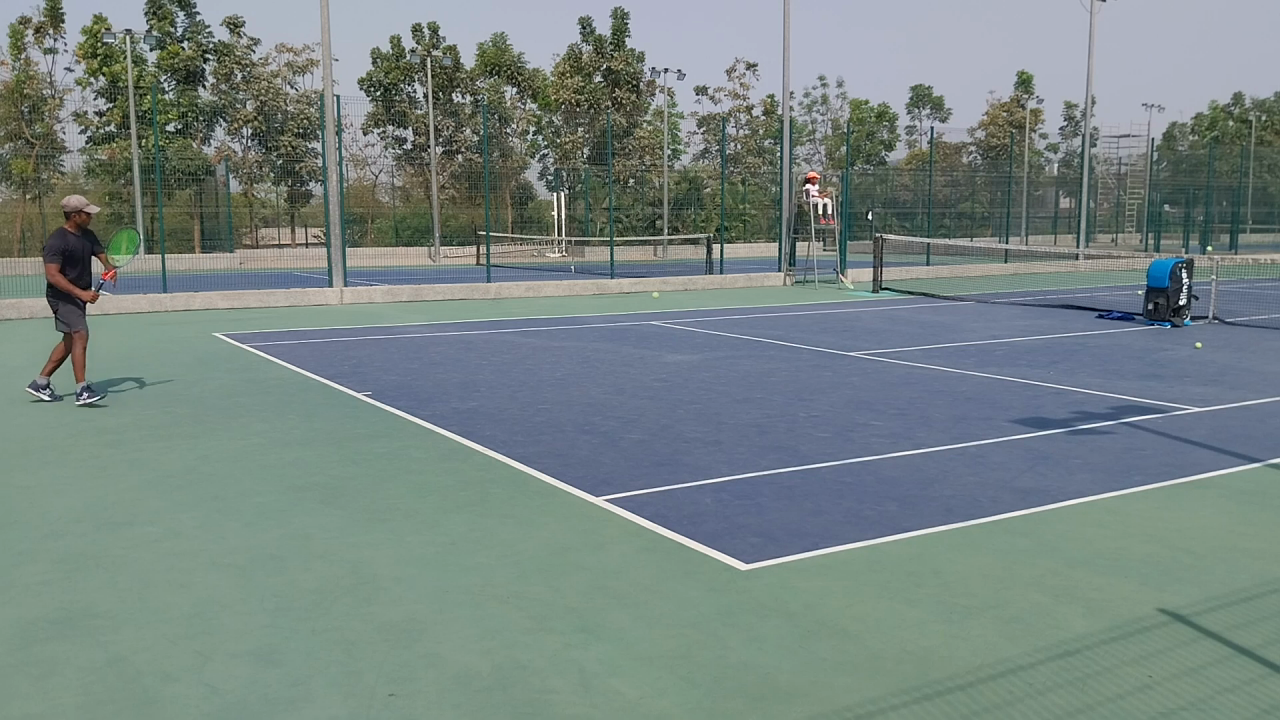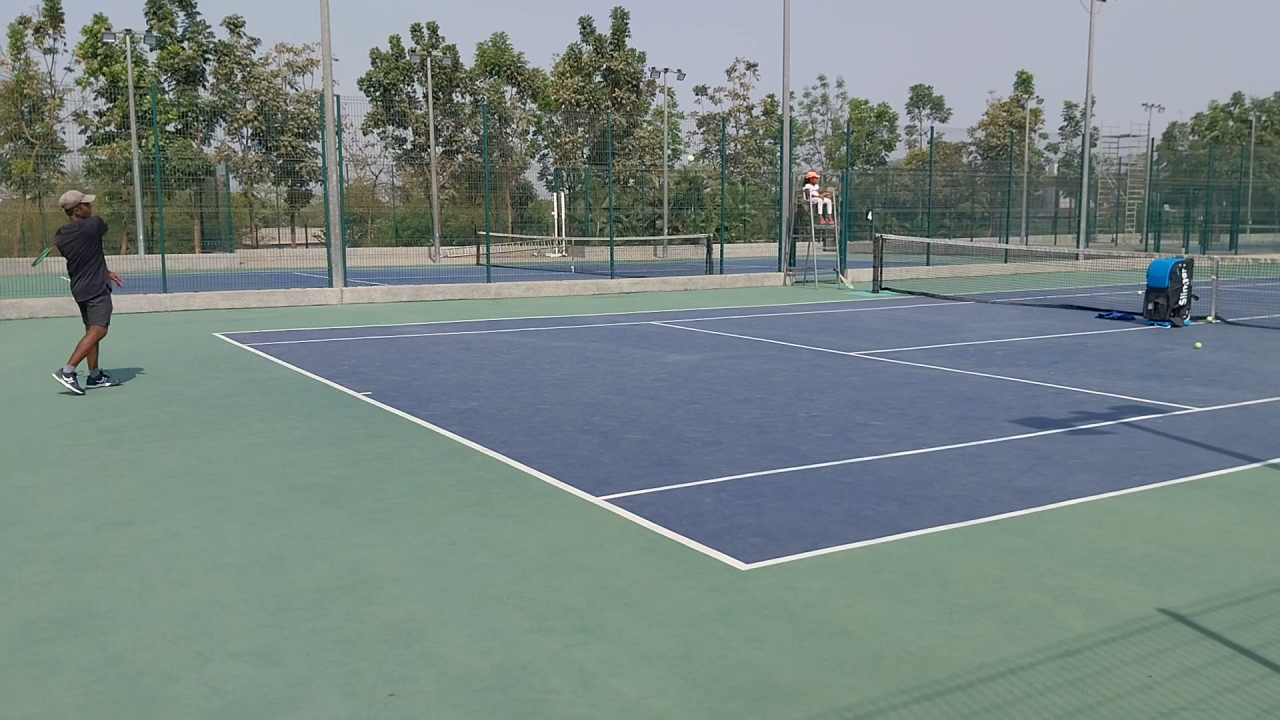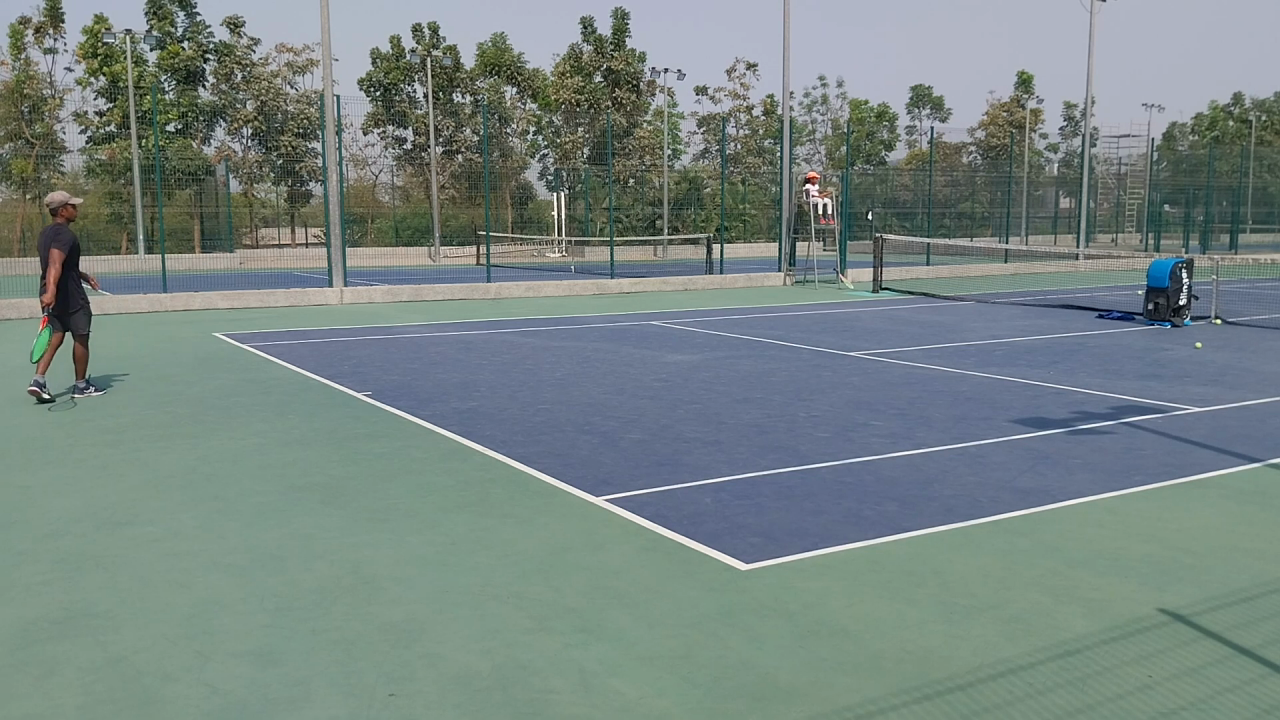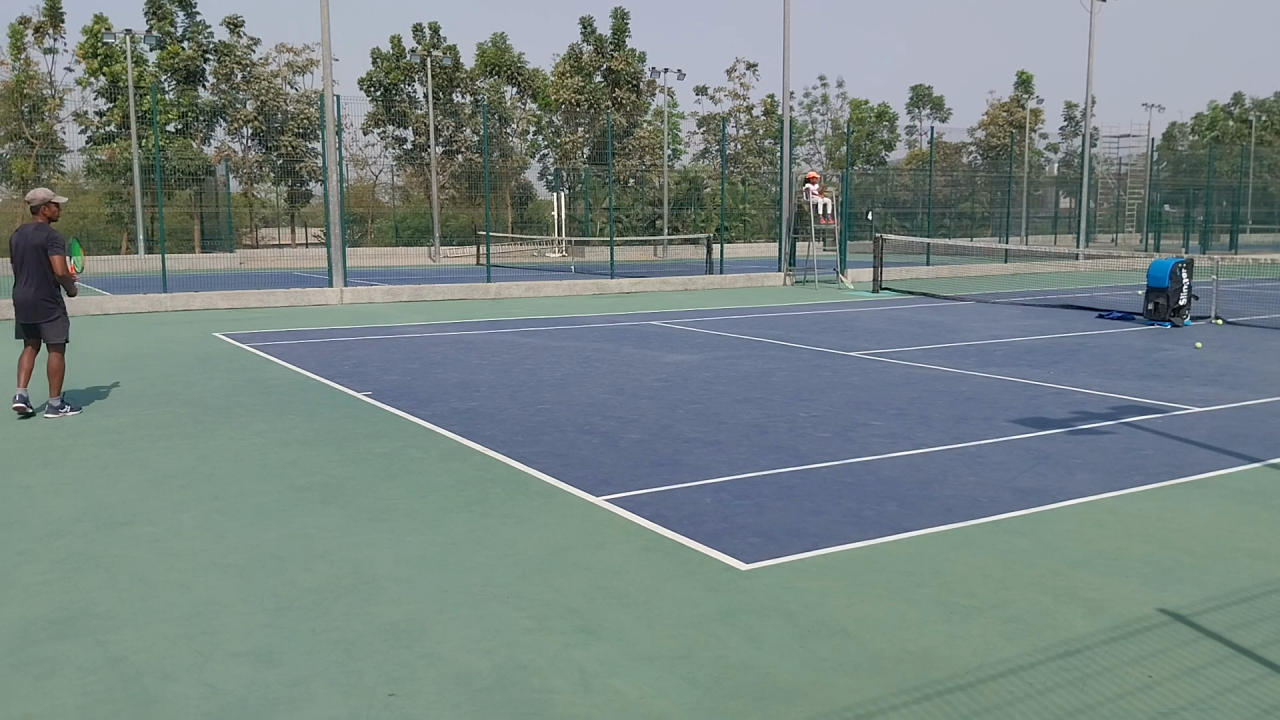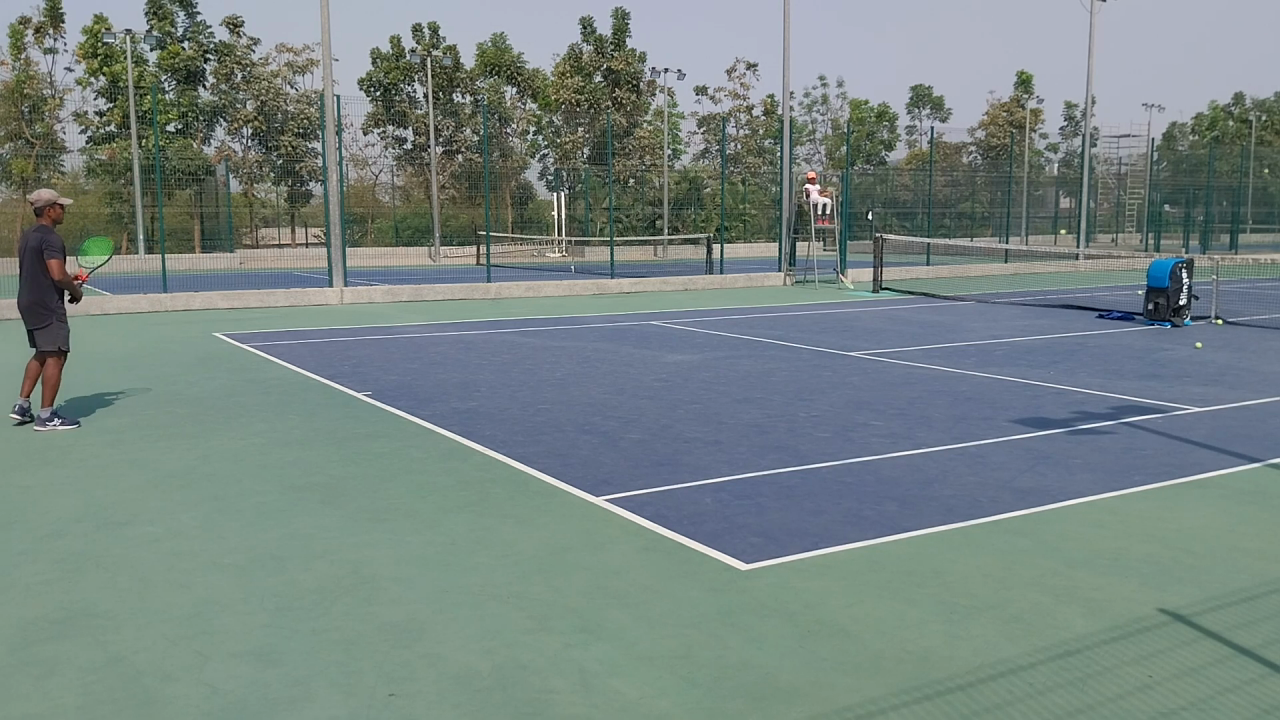
dt=1s
person 1, frame 1
left shoulder: (88, 235)
right shoulder: (57, 241)
left elbow: (103, 255)
right elbow: (52, 274)
left wrist: (110, 269)
right wrist: (80, 293)
left hip: (79, 297)
right hip: (63, 298)
left knee: (70, 340)
right knee: (80, 336)
left ankle: (40, 383)
right ankle: (81, 389)
person 1, frame 2
left shoulder: (60, 236)
right shoulder: (94, 224)
left wrist: (106, 272)
left hip: (79, 287)
right hip: (96, 288)
left knee: (92, 330)
right knee: (98, 330)
left ankle: (94, 376)
right ankle: (67, 371)
person 1, frame 3
left shoulder: (46, 232)
right shoulder: (64, 234)
right elbow: (54, 263)
left wrist: (82, 276)
right wrist: (51, 290)
left hip: (51, 295)
right hip: (69, 295)
left knee: (55, 337)
right knee: (81, 339)
left ankle: (38, 379)
right ankle: (81, 385)
person 1, frame 4
left shoulder: (17, 235)
right shoulder: (51, 236)
right elbow: (60, 271)
right wrist: (71, 287)
left hip: (22, 300)
right hip: (48, 302)
left knee: (30, 347)
right knee: (56, 350)
left ankle: (21, 394)
right ankle: (55, 404)
person 1, frame 5
left shoulder: (28, 236)
right shoulder: (50, 238)
right elbow: (58, 276)
left wrist: (68, 279)
right wrist: (75, 290)
left hip: (29, 303)
right hip: (47, 306)
left knee: (41, 355)
right knee: (56, 356)
left ankle: (22, 405)
right ankle: (46, 416)
